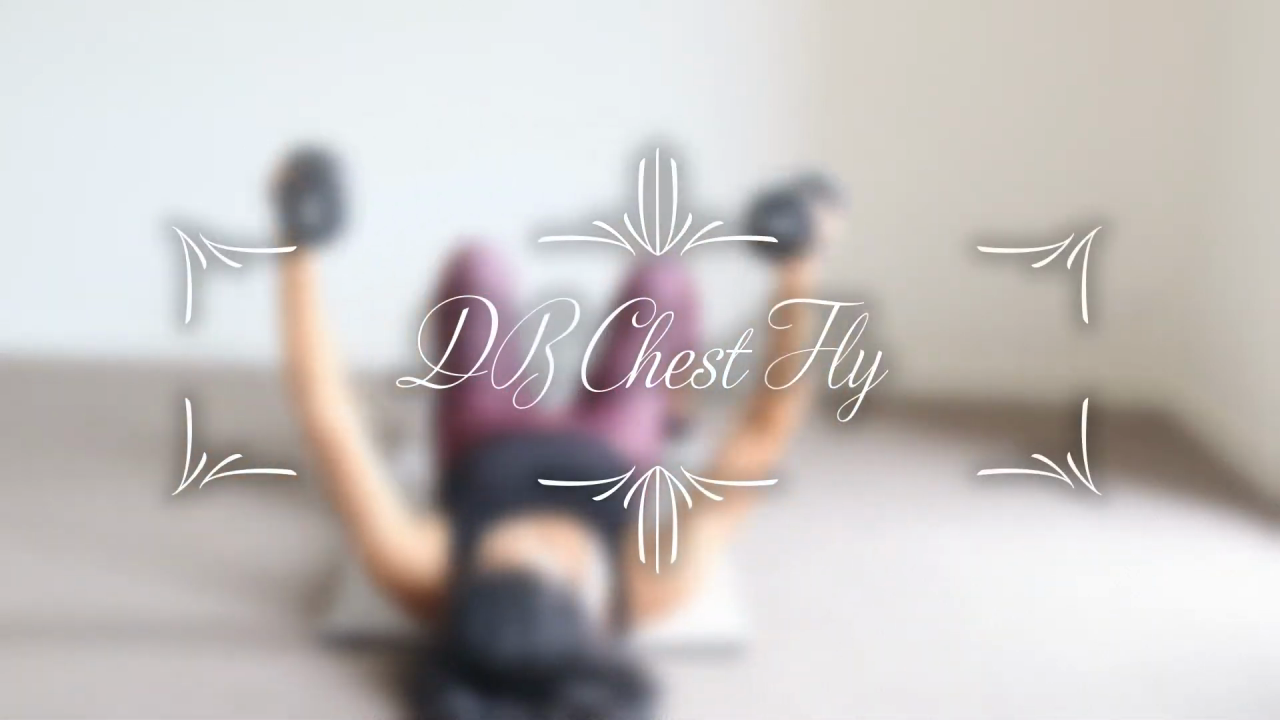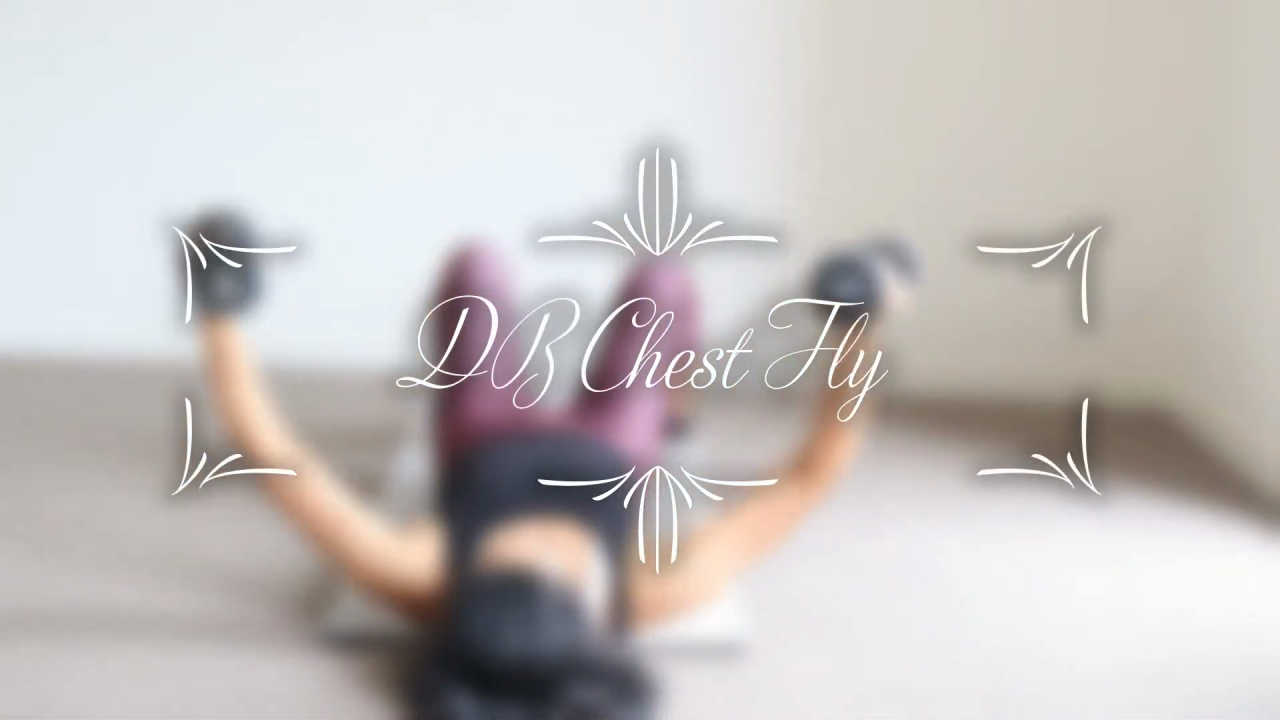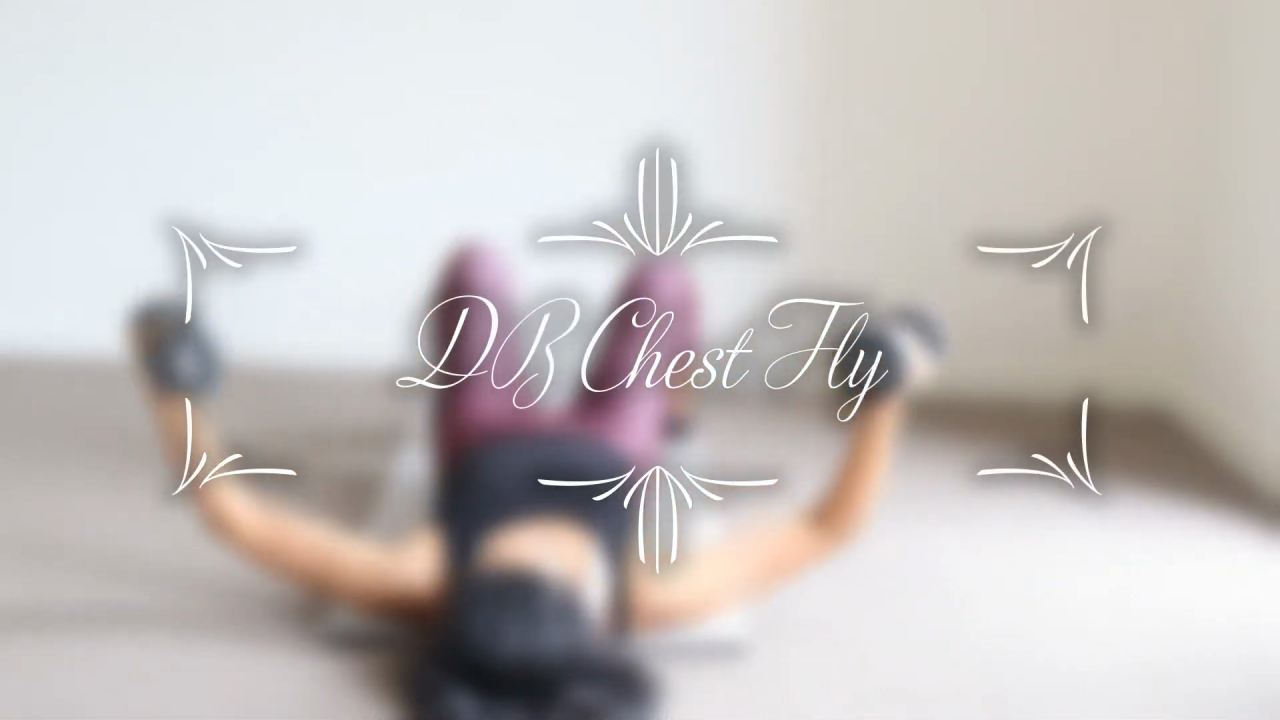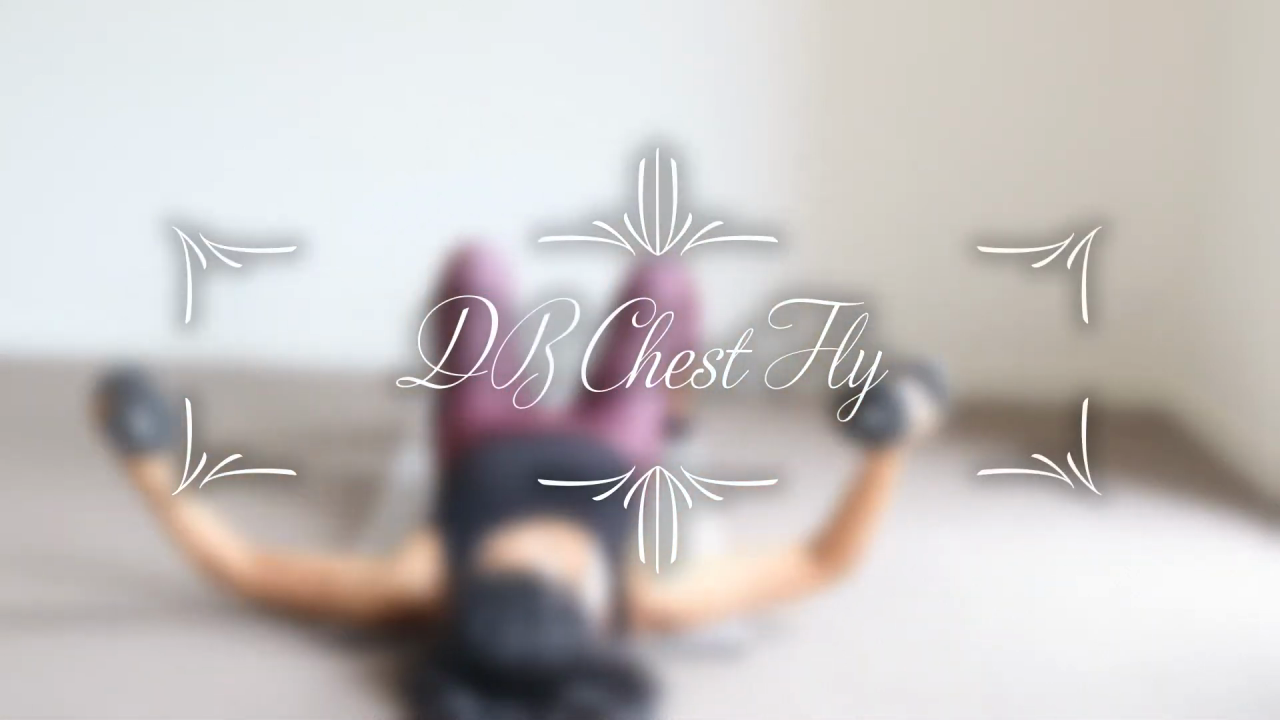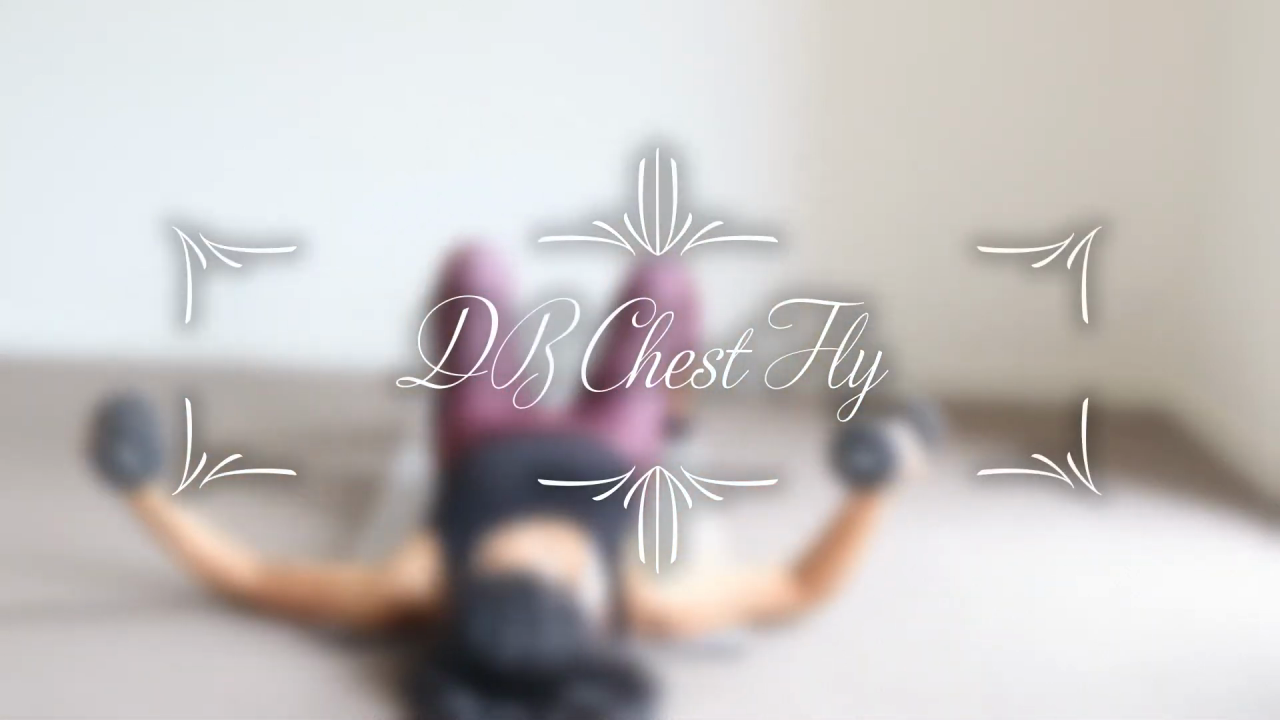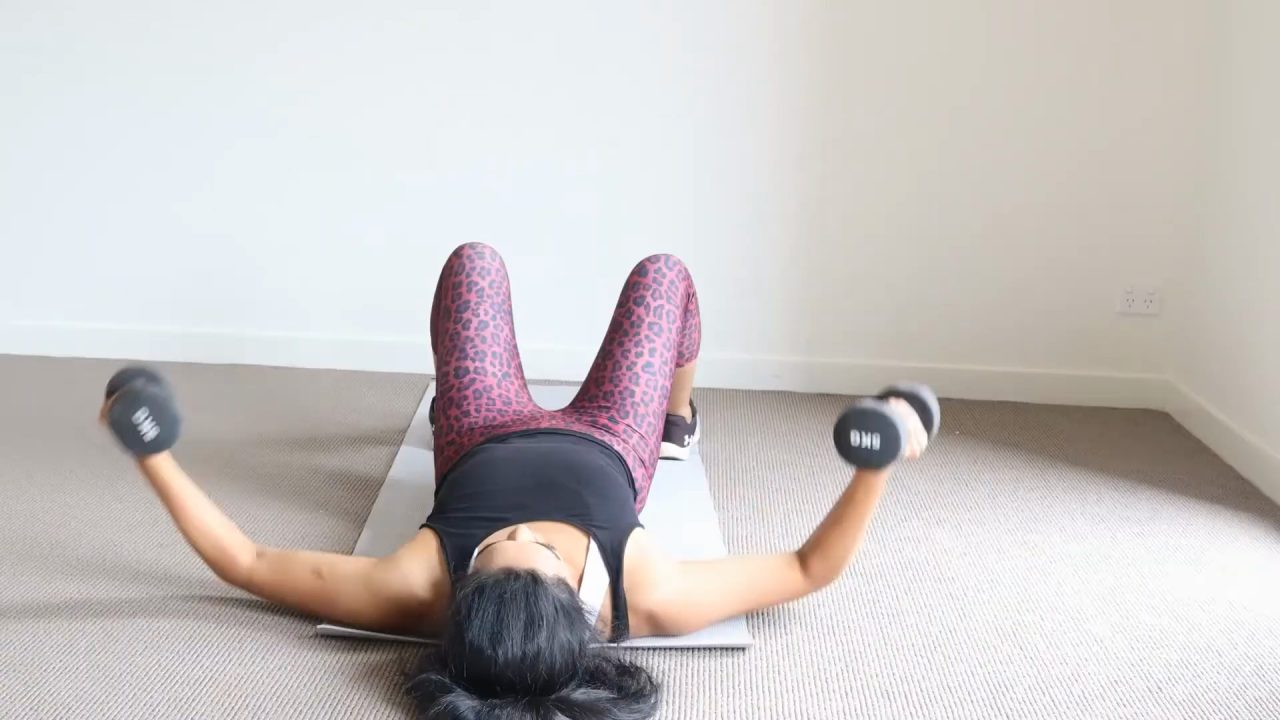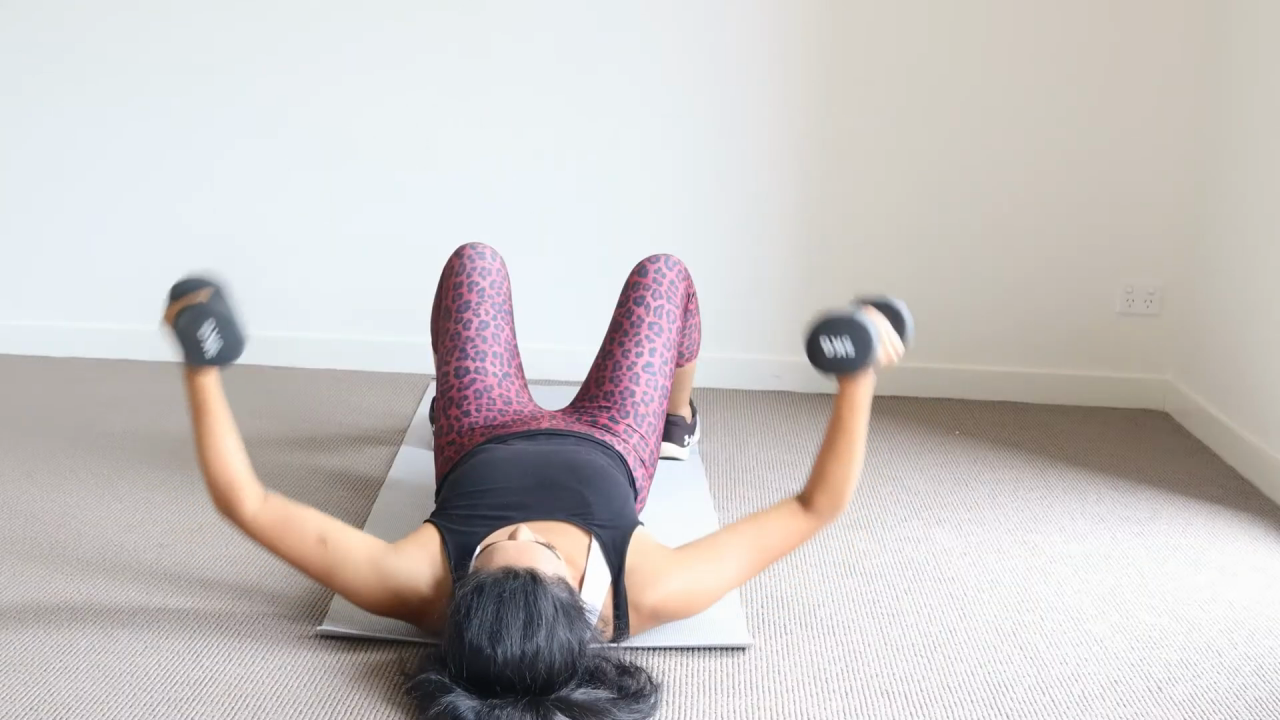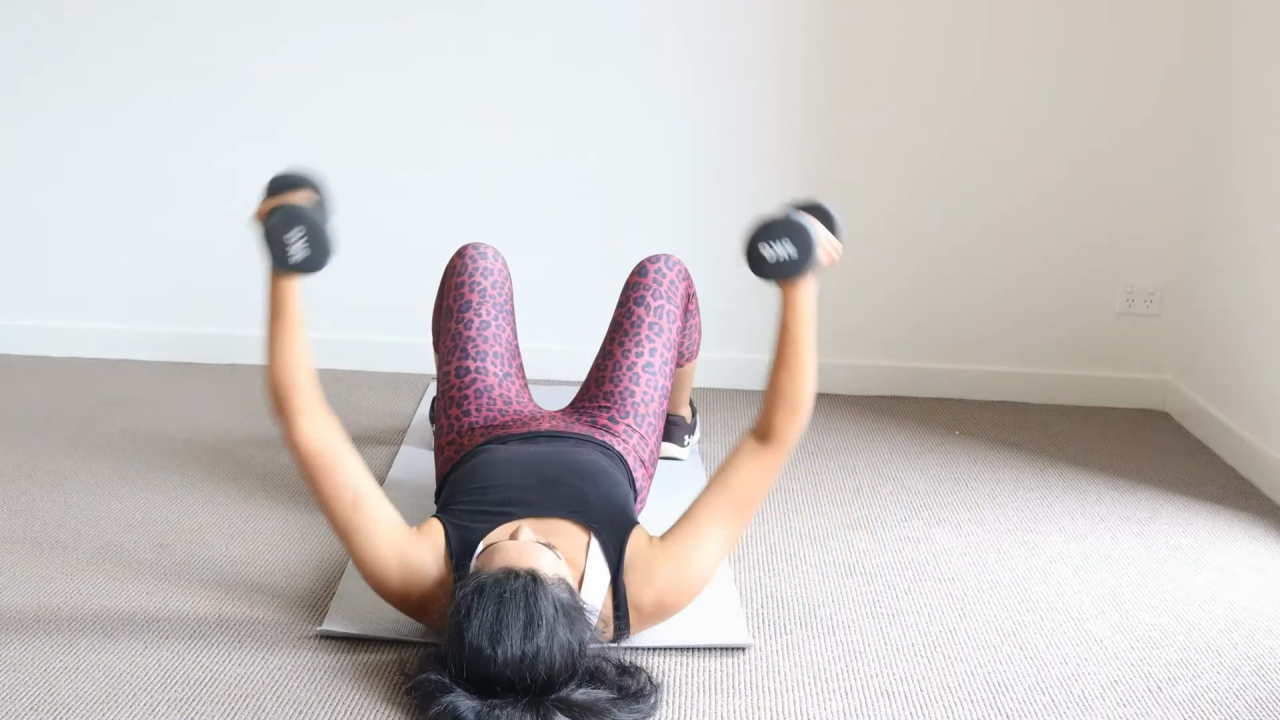
dt=0.2s
person 1, frame 1
left shoulder: (428, 575)
right shoulder: (644, 589)
left elbow: (330, 424)
right elbow: (761, 441)
left wrist: (299, 254)
right wrist: (795, 271)
left hip: (486, 446)
right hip: (612, 453)
left knee: (475, 264)
right knee: (661, 278)
right ankle: (669, 412)
person 1, frame 2
left shoulder: (426, 579)
right shoulder: (645, 594)
left elbow: (278, 463)
right elbow: (805, 482)
left wrist: (220, 321)
right wrist: (858, 340)
left hip: (485, 448)
right hip: (609, 456)
left knee: (476, 264)
right knee: (663, 278)
right ankle: (668, 420)
person 1, frame 3
left shoulder: (426, 584)
right shoulder: (647, 599)
left elbow: (254, 529)
right elbow: (826, 530)
left wrist: (179, 411)
right wrist: (882, 408)
left hip: (487, 449)
right hip: (609, 453)
left knee: (476, 262)
right knee: (662, 278)
right ankle: (672, 417)
person 1, frame 4
left shoulder: (425, 588)
right shoulder: (642, 601)
left elbow: (248, 568)
right elbow: (821, 564)
left wrist: (153, 473)
right wrist: (884, 450)
left hip: (487, 451)
right hip: (605, 453)
left knee: (476, 262)
right knee: (663, 277)
right ankle: (674, 421)
person 1, frame 5
left shoulder: (422, 590)
right shoulder: (637, 604)
left elbow: (245, 575)
right elbow: (804, 585)
left wrist: (146, 496)
right wrist: (871, 488)
left hip: (488, 449)
right hip: (605, 452)
left knee: (474, 262)
right knee: (663, 277)
right ankle: (671, 419)
person 1, frame 6
left shoulder: (419, 590)
right shoulder: (641, 598)
left elbow: (241, 559)
right elbow: (811, 569)
left wrist: (158, 460)
right wrist: (876, 463)
left hip: (482, 451)
right hip: (603, 455)
left knee: (474, 259)
right knee: (661, 272)
right ankle: (676, 425)
person 1, frame 7
left shoulder: (417, 584)
right shoulder: (644, 592)
left elbow: (249, 502)
right elbow: (810, 510)
left wrist: (204, 374)
right wrist: (857, 379)
left hip: (479, 449)
right hip: (605, 457)
left knee: (476, 261)
right knee: (662, 273)
right ankle: (675, 424)
person 1, frame 8
left shoulder: (422, 581)
right shoulder: (646, 591)
left elbow: (306, 426)
right elbow: (771, 440)
left wrist: (286, 271)
right wrist: (799, 286)
left hip: (482, 450)
right hip: (604, 457)
left knee: (478, 258)
right knee: (662, 272)
right ankle: (677, 422)
